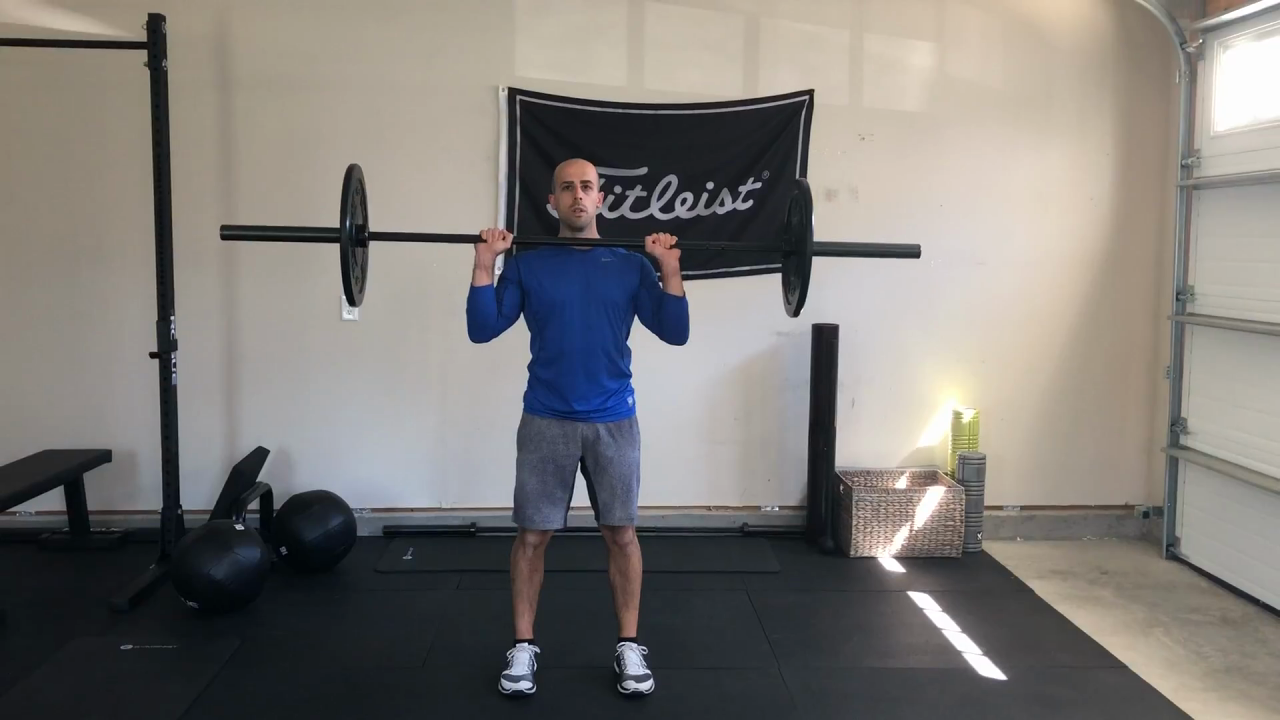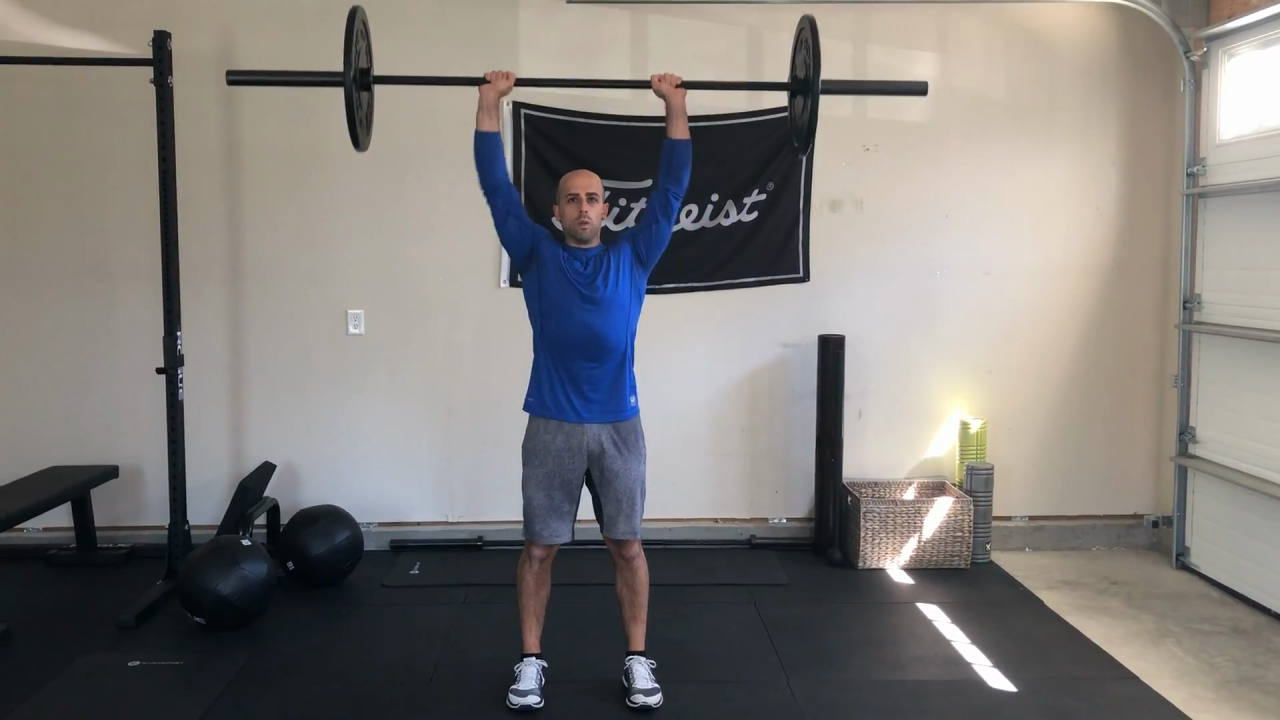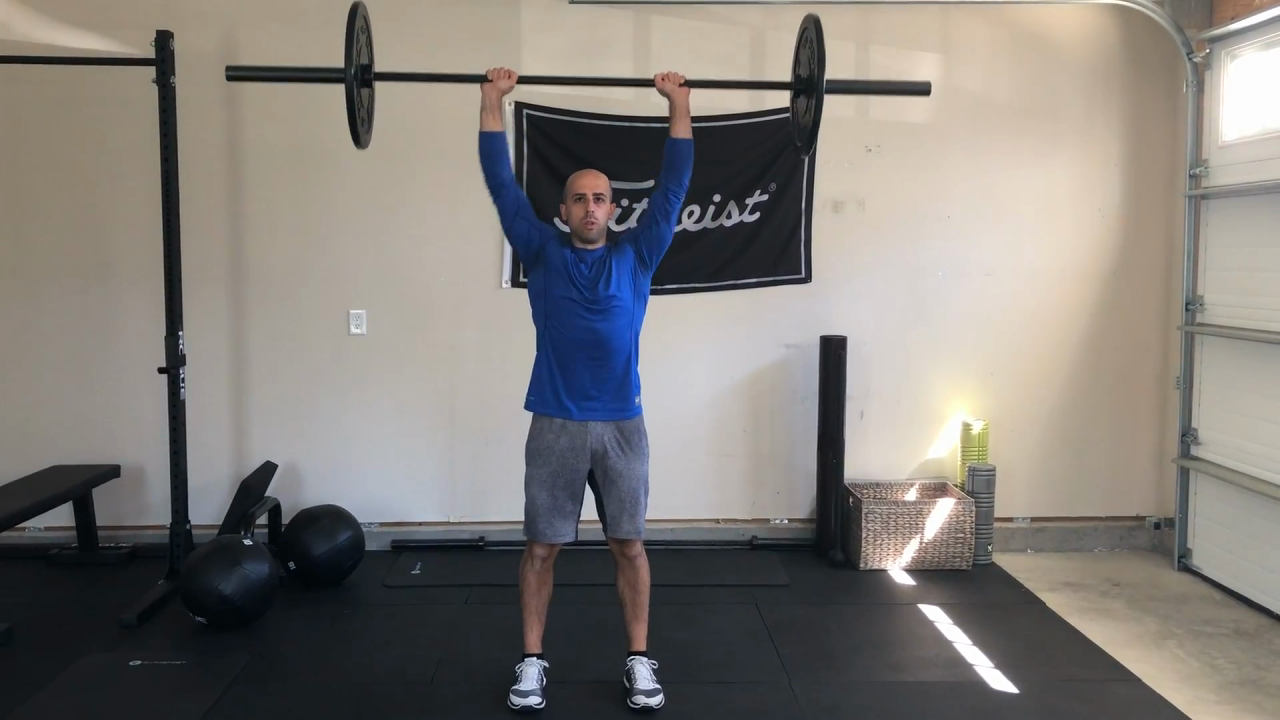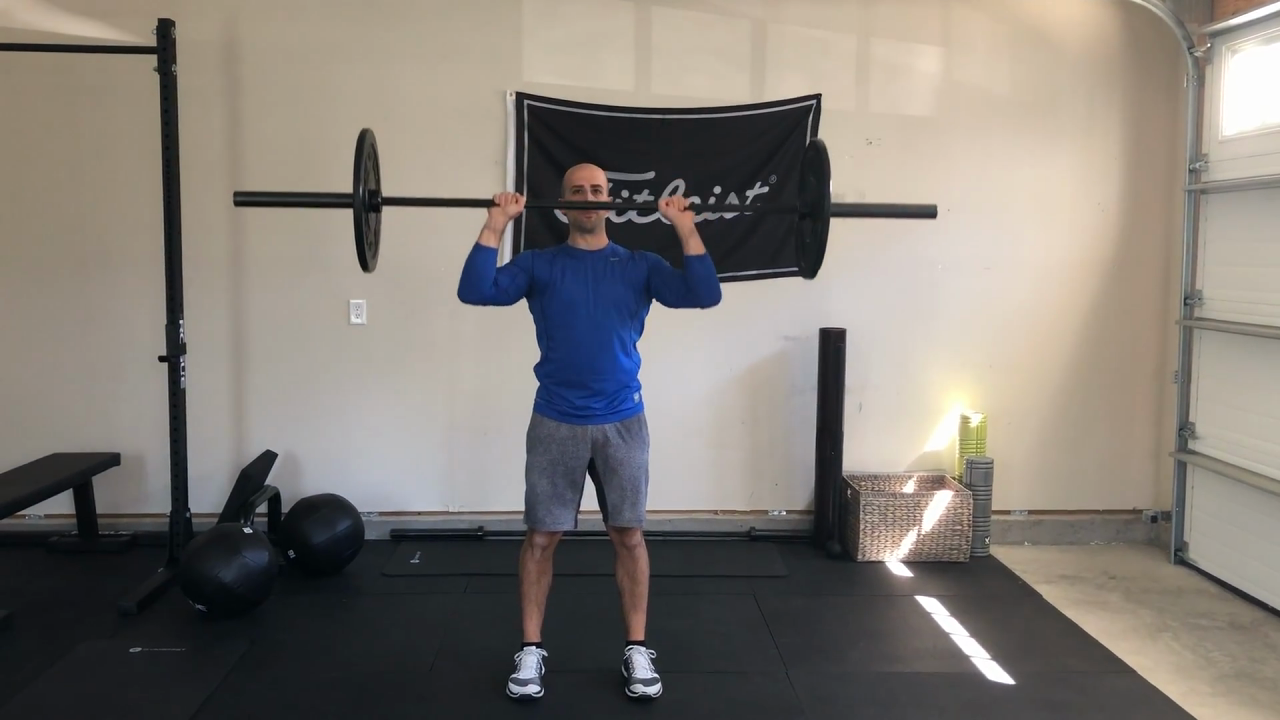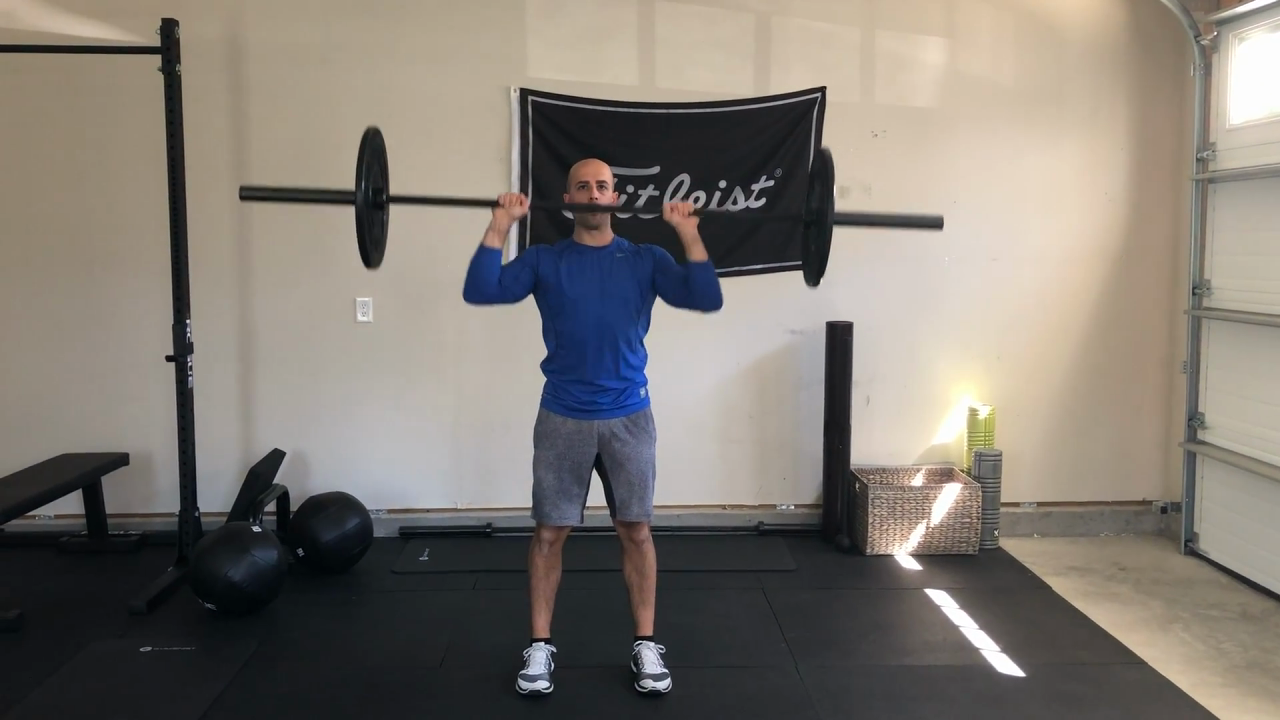
dt=1s
person 1, frame 1
left shoulder: (631, 266)
right shoulder: (527, 265)
left elbow: (676, 333)
right elbow: (481, 329)
left wrist: (670, 269)
right wrist: (484, 265)
left hip: (614, 421)
right hip: (545, 421)
left knee: (621, 534)
right knee: (532, 535)
left ankle: (628, 647)
right ankle: (522, 647)
person 1, frame 2
left shoulder: (633, 255)
right shoulder: (535, 254)
left elbow: (672, 183)
right elbow: (496, 180)
left wrist: (675, 106)
right wrist: (489, 101)
left hip: (620, 427)
right hip: (551, 428)
left knee: (627, 546)
right knee: (538, 549)
left ankle: (638, 660)
right ankle: (530, 661)
person 1, frame 3
left shoulder: (637, 256)
right shoulder: (542, 254)
left elbow: (676, 183)
right elbow: (499, 181)
left wrist: (678, 105)
right wrist: (492, 100)
left hip: (622, 426)
right hip: (555, 427)
left knee: (629, 546)
right knee: (540, 548)
left ankle: (639, 662)
right ankle: (531, 662)
person 1, frame 4
left shoulder: (640, 265)
right shoulder: (538, 263)
left elbow: (704, 294)
right elbow: (475, 291)
left wrist: (684, 228)
right wrist: (494, 225)
left hip: (622, 421)
right hip: (554, 422)
left knee: (628, 535)
right knee: (541, 537)
left ankle: (636, 650)
right ankle: (530, 650)
person 1, frame 5
left shoulder: (646, 260)
right shoulder: (544, 260)
left elbow: (707, 298)
right elbow: (479, 289)
left wrist: (689, 232)
right wrist: (499, 225)
left hip: (629, 416)
right hip: (562, 418)
left knee: (636, 529)
right knee: (549, 532)
left ankle: (645, 646)
right ankle: (539, 647)
